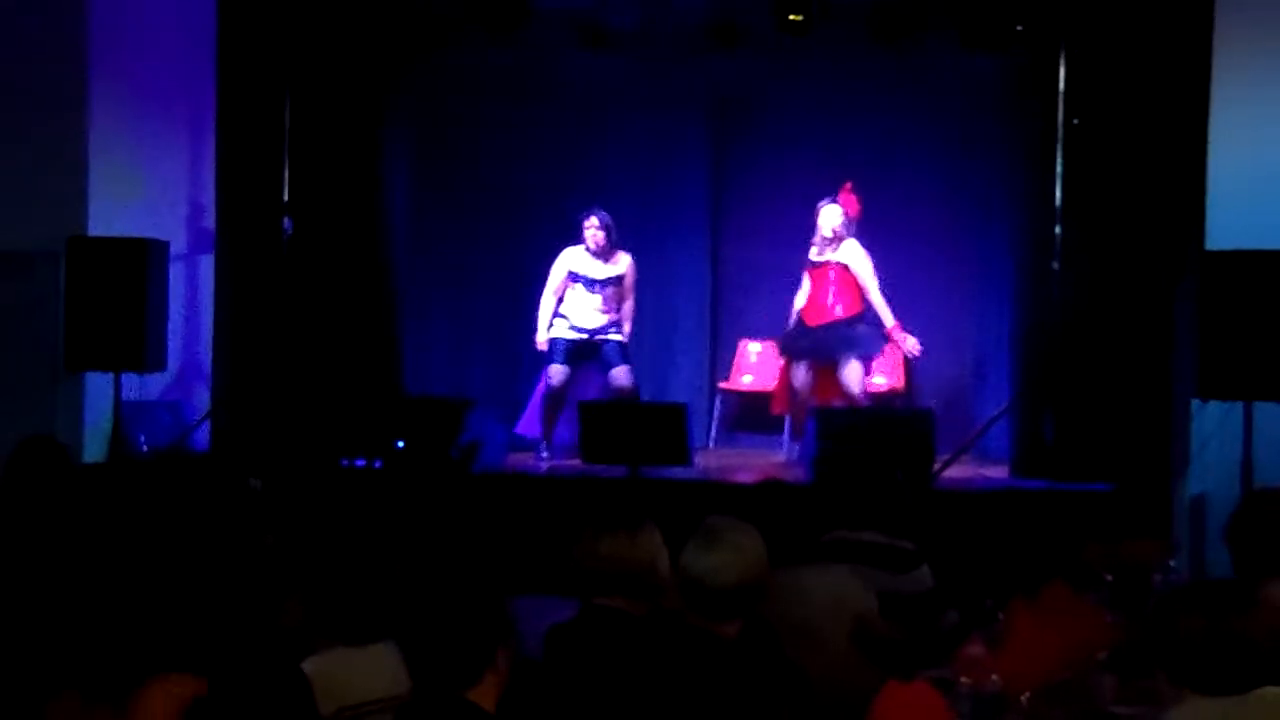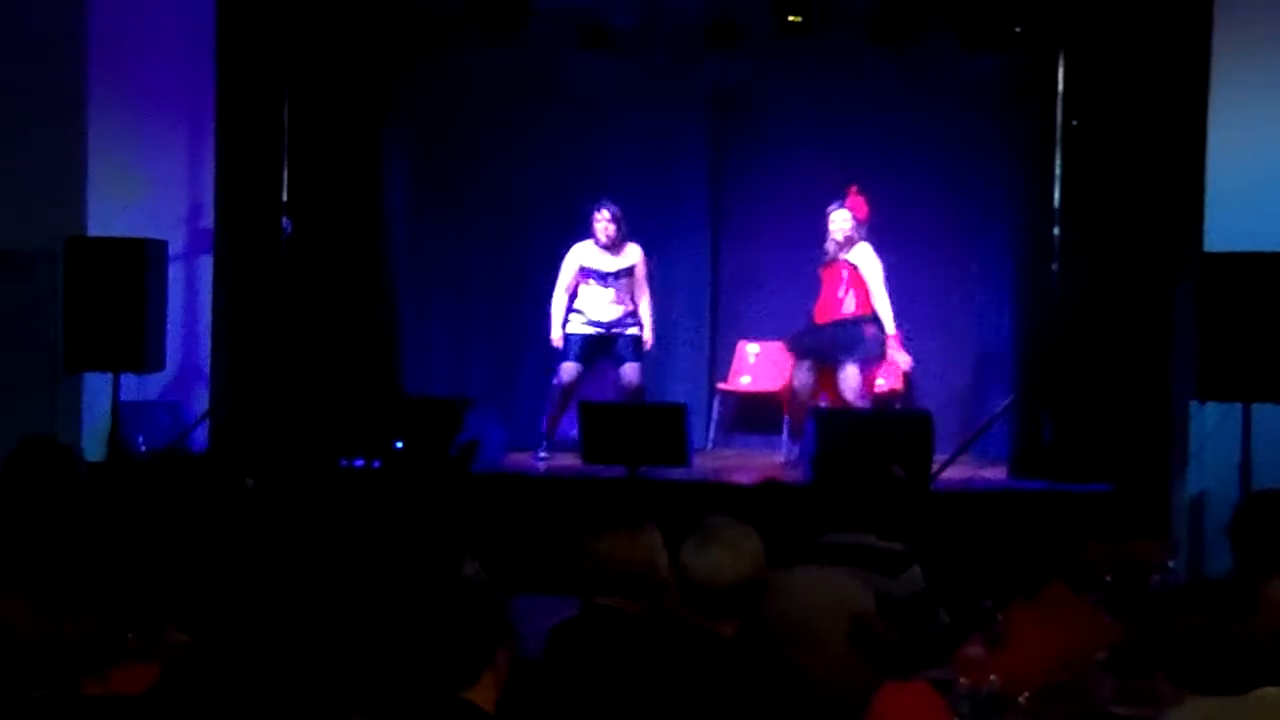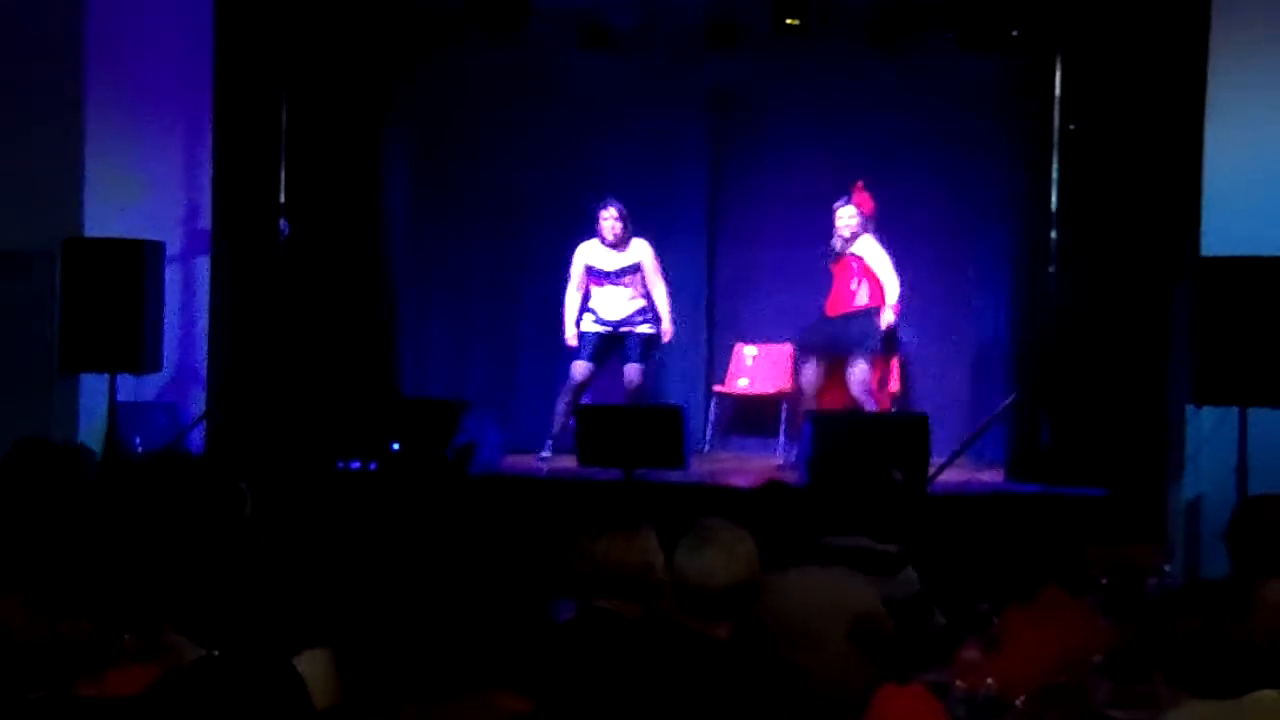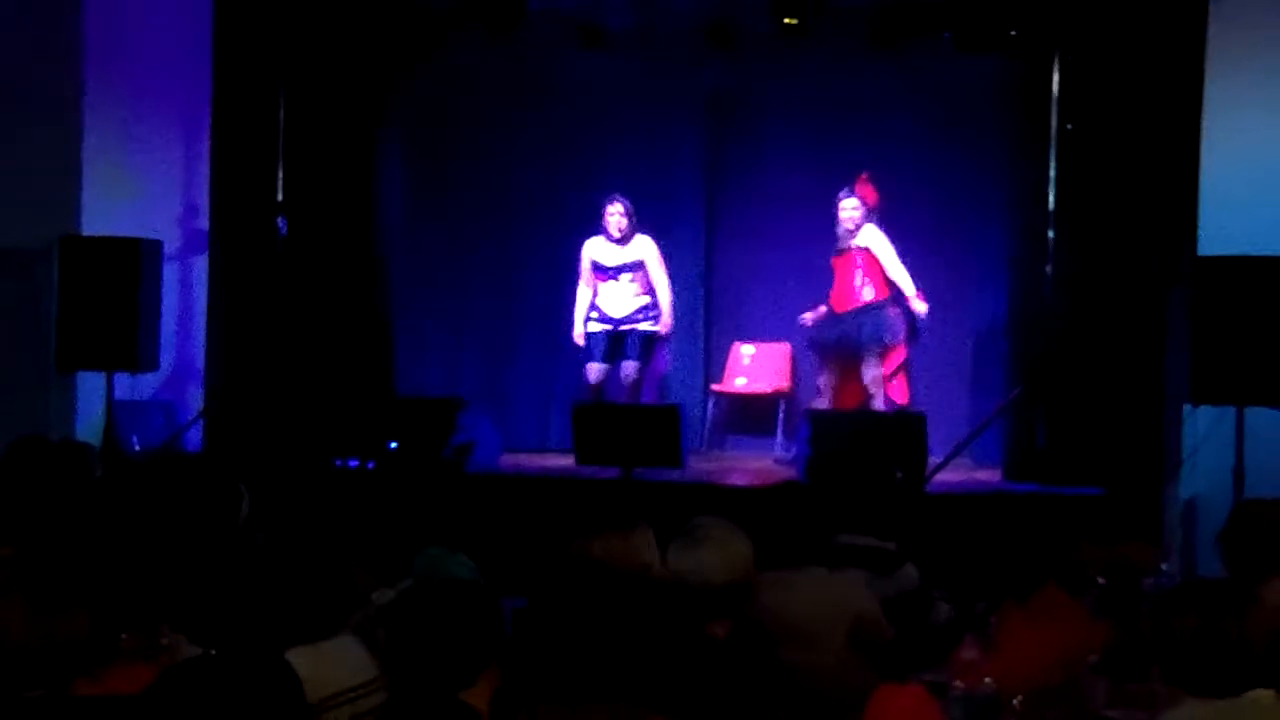
dt=0.2s
person 1, frame 1
left shoulder: (624, 261)
right shoulder: (570, 256)
left elbow: (628, 301)
right elbow: (550, 294)
left wrist: (626, 334)
right wrist: (542, 329)
left hip: (608, 333)
right hip: (568, 330)
left knee: (625, 384)
right knee: (555, 383)
right ankle: (545, 442)
person 1, frame 2
left shoulder: (633, 252)
right shoulder: (579, 251)
left elbow: (642, 292)
right elbow: (562, 290)
left wrist: (648, 327)
right wrist: (556, 327)
left hip: (624, 327)
right hip: (584, 324)
left knee: (632, 381)
right knee: (566, 379)
right ankle: (545, 441)
person 1, frame 3
left shoulder: (640, 248)
right shoulder: (584, 250)
left elbow: (656, 284)
right elbow: (574, 290)
left wrist: (666, 319)
right wrist: (570, 326)
left hip: (636, 321)
right hip: (597, 322)
left knee: (633, 382)
right knee: (577, 378)
right ankle: (552, 439)
person 1, frame 4
left shoulder: (644, 244)
right shoulder: (592, 246)
left elbow: (661, 281)
right elbow: (585, 287)
left wrist: (666, 314)
right wrist: (578, 322)
left hip: (639, 319)
right hip: (603, 320)
left knee: (629, 378)
right knee: (594, 378)
person 2, frame 1
left shoulder: (851, 249)
right shoulder: (814, 251)
left elbow: (873, 291)
left wrist: (893, 329)
right wrist: (791, 329)
left hip: (846, 330)
right hip: (810, 332)
left knee: (853, 388)
right knee: (799, 386)
person 2, frame 2
left shoulder: (862, 250)
right shoulder: (832, 255)
left elbow: (879, 296)
left wrist: (892, 338)
left hip: (852, 331)
right hip: (822, 331)
left knee: (851, 394)
right knee: (801, 387)
person 2, frame 3
left shoulder: (866, 242)
right shoulder: (842, 250)
left elbow: (890, 280)
left wrist: (890, 307)
left hip: (861, 323)
right hip: (834, 324)
left knee: (859, 391)
right knee: (808, 386)
person 2, frame 4
left shoulder: (869, 233)
right shoulder: (844, 244)
left elbow: (895, 269)
left wrist: (914, 297)
right wrist: (820, 311)
left hip: (870, 317)
right hip: (840, 320)
left knee: (872, 384)
right knee: (826, 387)
